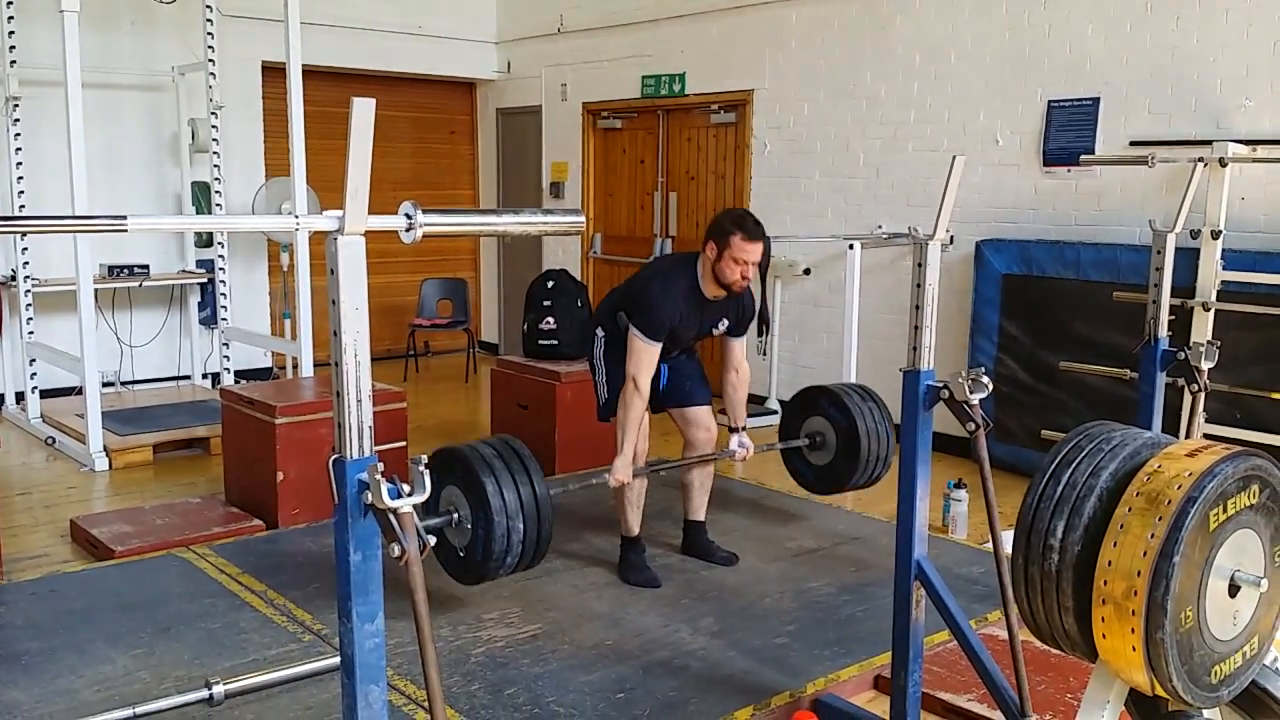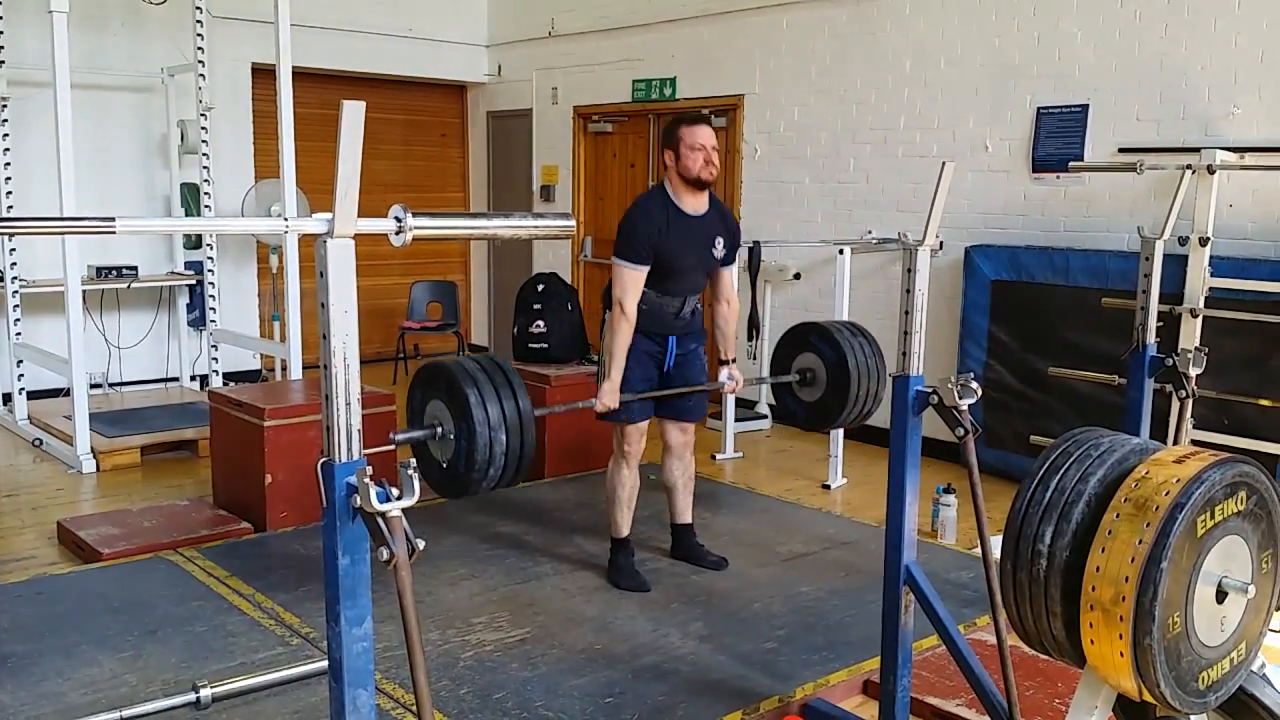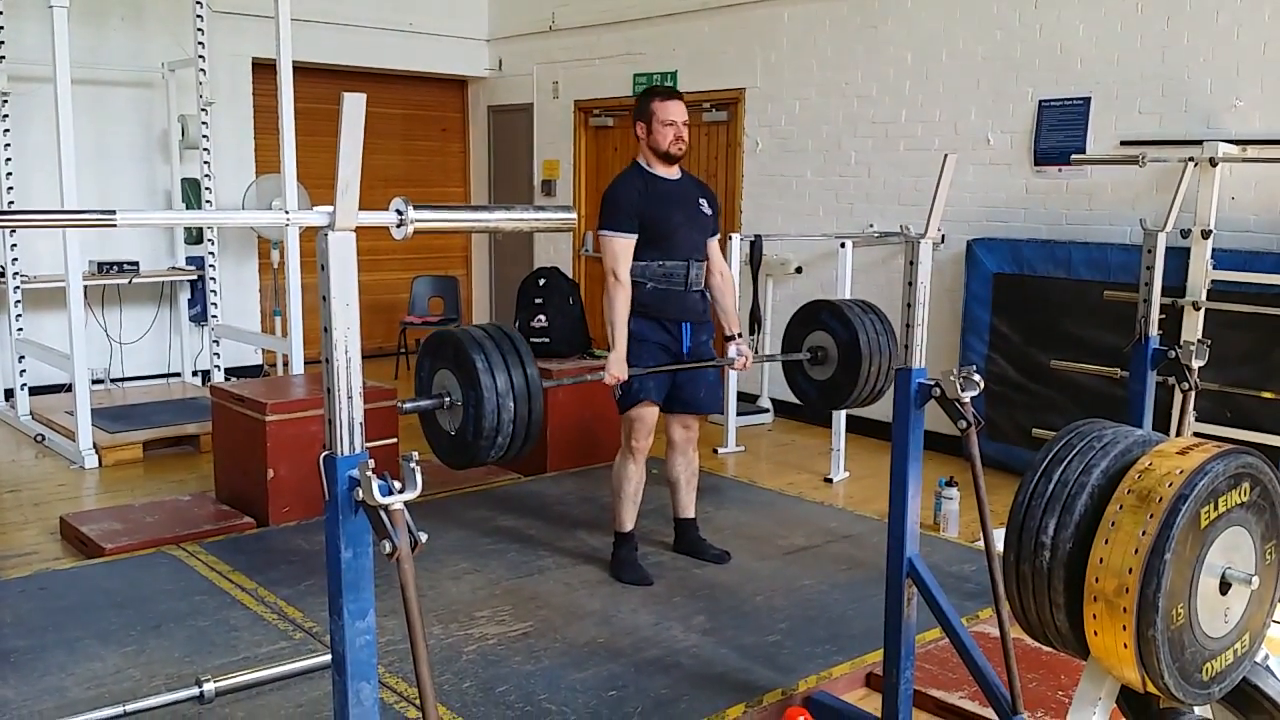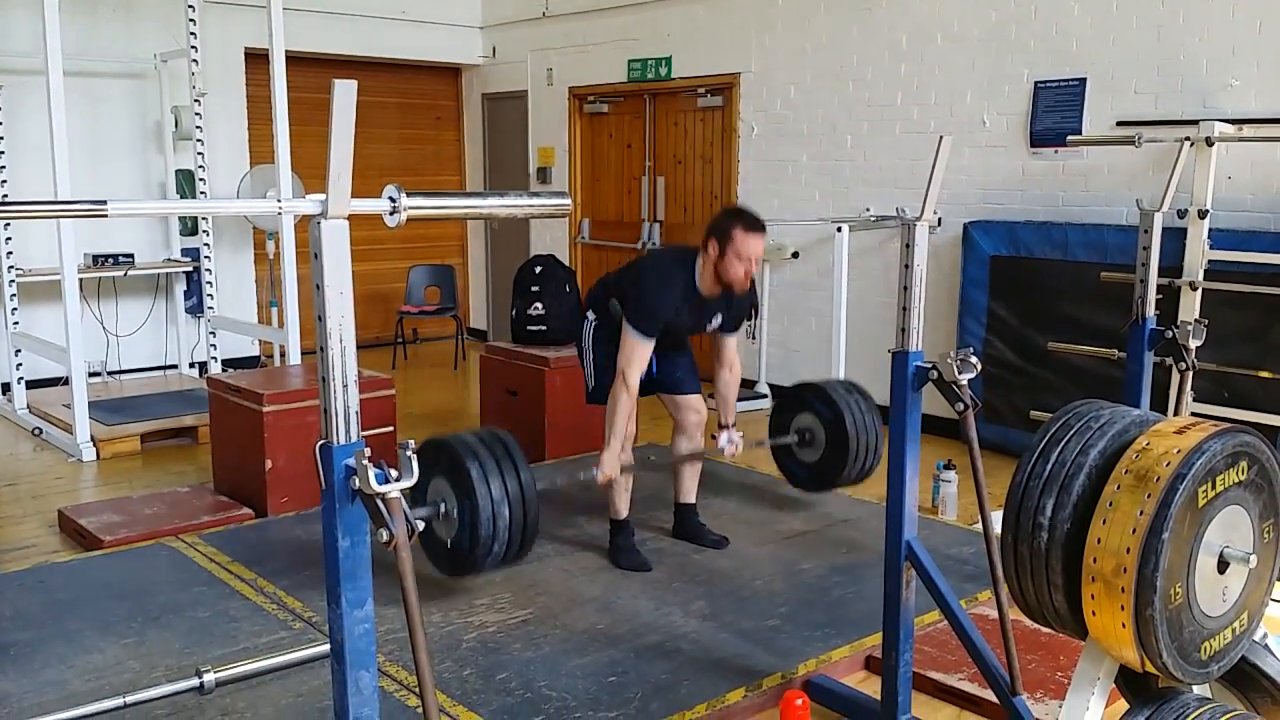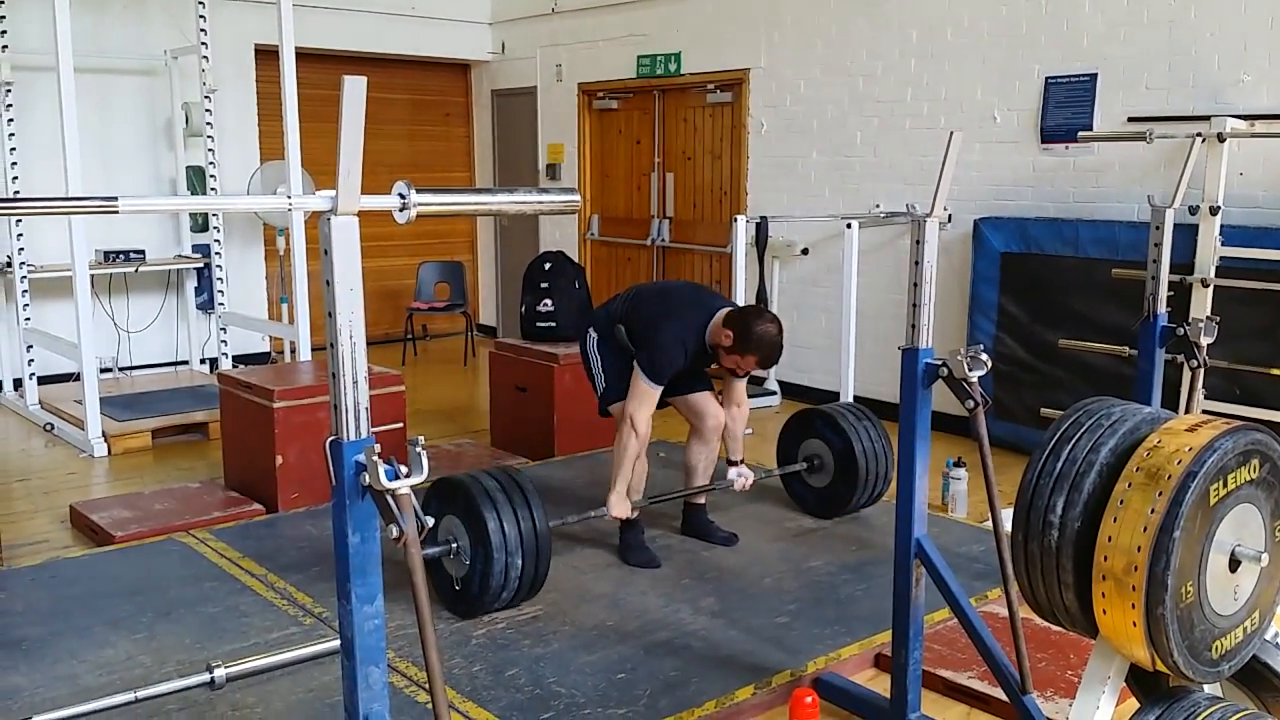
dt=0.5s
person 1, frame 1
left shoulder: (740, 301)
right shoulder: (664, 291)
left elbow: (736, 367)
right elbow: (638, 380)
left wrist: (738, 429)
right wrist: (623, 456)
left hip: (674, 348)
right hip: (619, 343)
left knee: (704, 433)
right knee: (638, 445)
left ankle: (695, 535)
right ankle: (631, 550)
person 1, frame 2
left shoulder: (724, 222)
right shoulder: (646, 217)
left elbow: (725, 298)
right elbow: (623, 305)
left wrist: (728, 361)
right wrist: (611, 379)
left hip: (686, 336)
right hip: (637, 337)
left knee: (682, 440)
right knee: (630, 444)
left ankle: (684, 538)
right ankle: (620, 553)
person 1, frame 3
left shoulder: (700, 193)
right shoulder: (627, 191)
left elbow: (717, 270)
right elbow: (617, 274)
left wrist: (734, 334)
right wrist: (618, 351)
left hip: (695, 330)
right hip: (645, 330)
left knee: (685, 436)
right knee: (639, 439)
left ankle: (686, 531)
right ankle: (624, 547)
person 1, frame 4
left shoulder: (739, 297)
right shoulder: (662, 285)
left elbow: (727, 364)
right elbow: (628, 376)
left wrist: (728, 426)
right wrist: (611, 452)
left hip: (665, 336)
right hip: (608, 322)
left knee: (693, 417)
right knee: (625, 425)
left ankle: (686, 518)
right ankle: (621, 534)
person 1, frame 5
left shoulder: (744, 333)
right shoulder: (673, 339)
left elbow: (736, 404)
right elbow: (636, 418)
left wrist: (736, 463)
right wrist: (618, 493)
left hip: (665, 341)
right hip: (610, 340)
left knee: (711, 419)
right knee: (639, 430)
left ankle: (694, 514)
right ankle: (630, 530)
